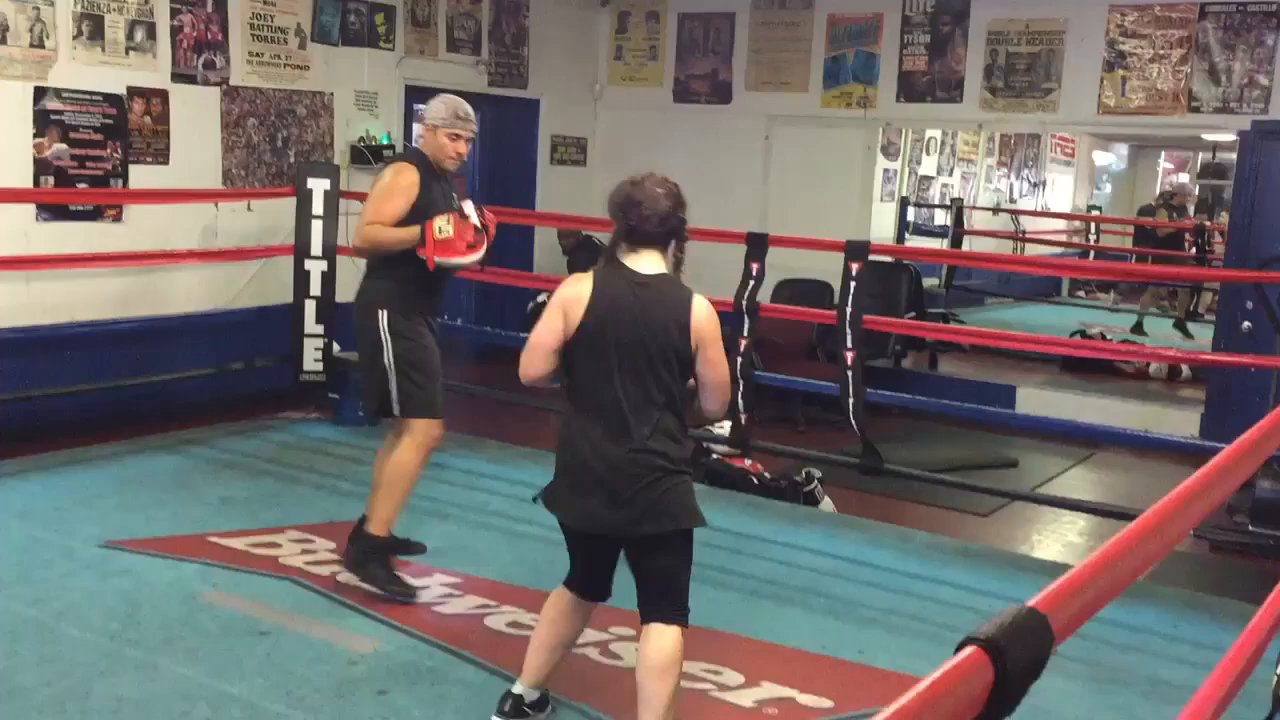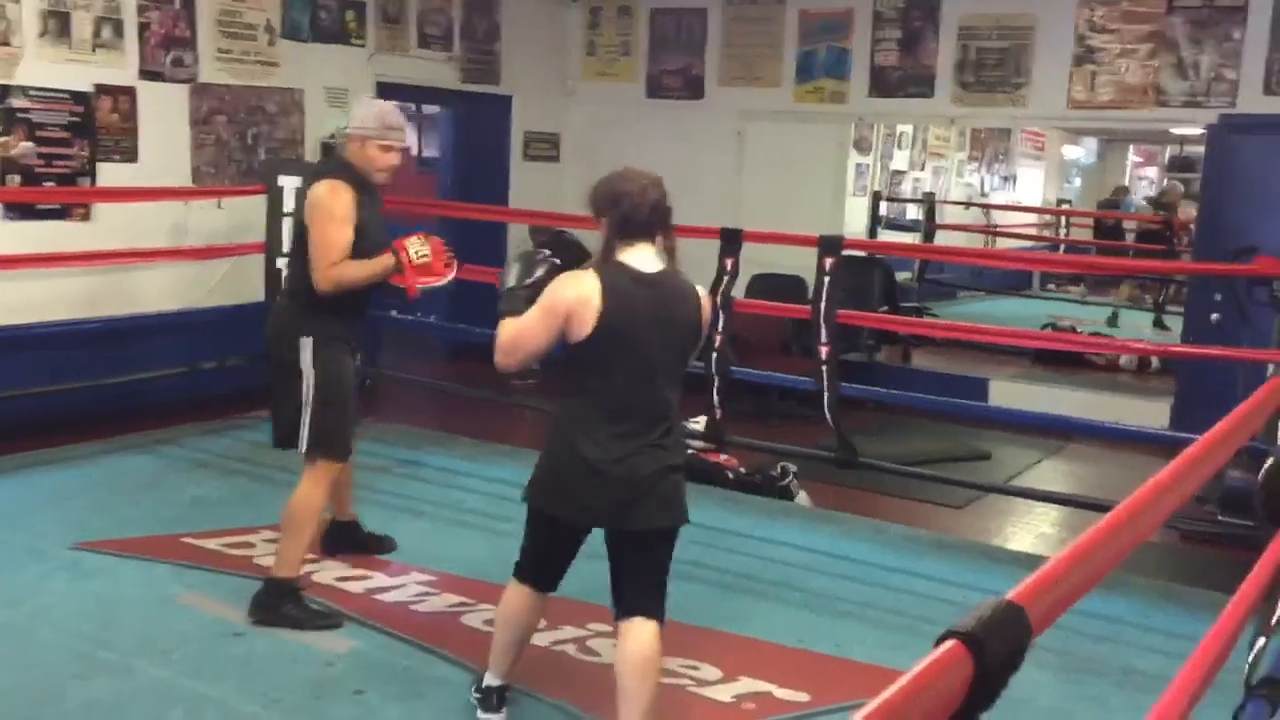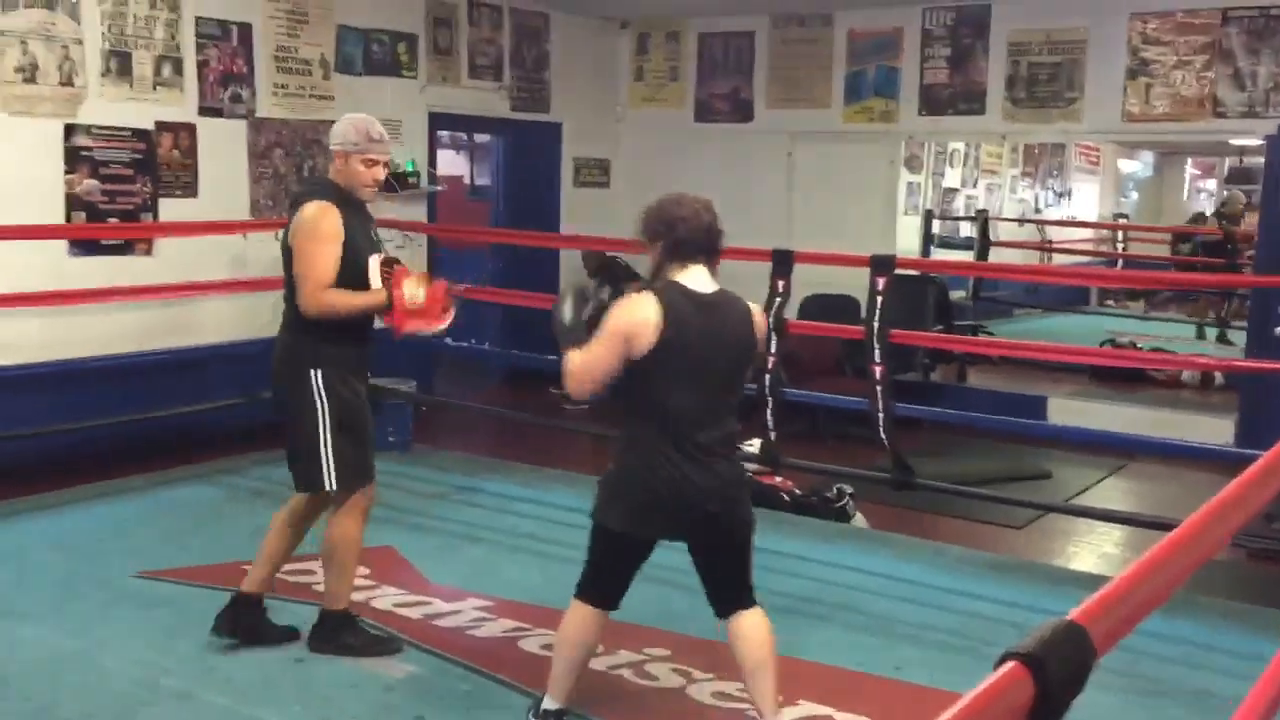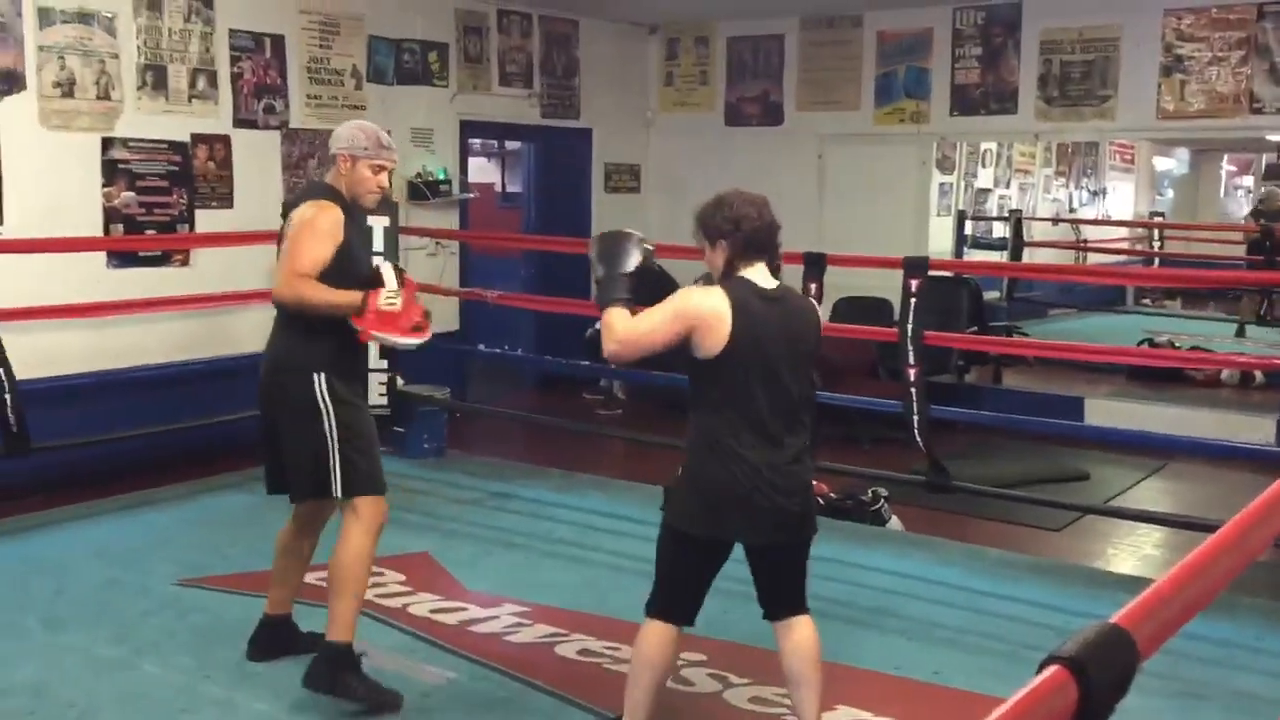
dt=0.4s
person 1, frame 1
left shoulder: (445, 183)
right shoulder: (404, 174)
left elbow: (448, 250)
right elbow: (364, 237)
left wrist: (473, 233)
right wrist: (426, 233)
left hip: (417, 314)
right hip: (390, 314)
left knee: (410, 426)
right knee: (423, 427)
left ankle: (376, 527)
right ankle: (368, 546)
person 1, frame 2
left shoulder: (357, 189)
right shoulder: (332, 191)
right elbow: (328, 277)
left wrist: (393, 262)
right wrist: (394, 261)
left hip: (327, 336)
right hip: (312, 338)
left knee: (340, 445)
right knee: (326, 461)
left ankle: (343, 528)
right ankle: (278, 592)
person 1, frame 3
left shoulder: (353, 211)
right shoulder: (322, 212)
right elbow: (313, 301)
left wrist: (386, 283)
right wrist: (388, 297)
left hip: (331, 367)
right hip: (318, 369)
left knee: (317, 494)
right knee: (355, 495)
left ankle: (244, 607)
right ankle: (334, 624)
person 1, frame 4
left shoulder: (339, 215)
right shoulder: (321, 212)
right elbow: (289, 287)
left wrist: (373, 303)
right wrist: (364, 300)
left hip: (302, 373)
right hip: (314, 376)
left knee: (312, 506)
right knee: (365, 507)
left ankle: (275, 628)
right ankle: (336, 660)
person 2, frame 1
left shoulder: (579, 290)
right shoulder: (696, 310)
left elbow: (532, 370)
right elbow: (714, 405)
left hip: (583, 473)
right hip: (656, 480)
left knee: (582, 588)
right knee: (664, 616)
person 2, frame 2
left shoulder: (575, 289)
right shoulder: (695, 299)
left elbow: (508, 357)
left wrist: (518, 291)
left hip: (574, 468)
right hip: (651, 475)
left knee: (532, 577)
right knee: (640, 612)
person 2, frame 3
left shoulder: (638, 310)
right shoulder: (749, 317)
left elbow: (580, 383)
left wrist: (572, 328)
left hip: (640, 483)
right hip: (719, 487)
left knee: (592, 596)
right knee: (739, 604)
person 2, frame 4
left shoulder: (701, 304)
right shoulder: (807, 312)
left elbow: (617, 343)
left wrist: (614, 279)
left hip: (712, 486)
right hip: (788, 488)
left knee: (668, 610)
right knee: (790, 611)
